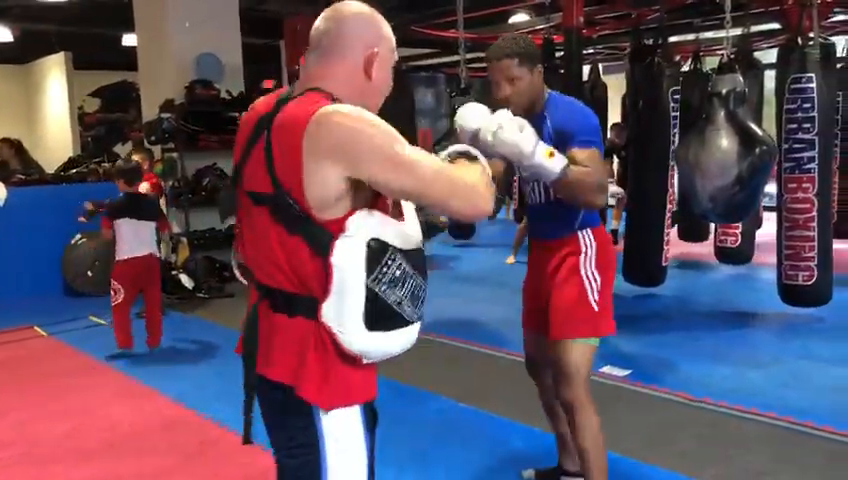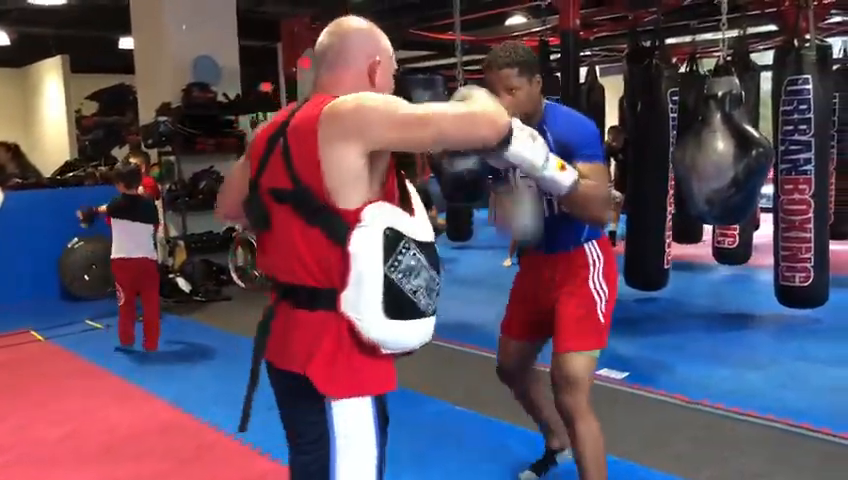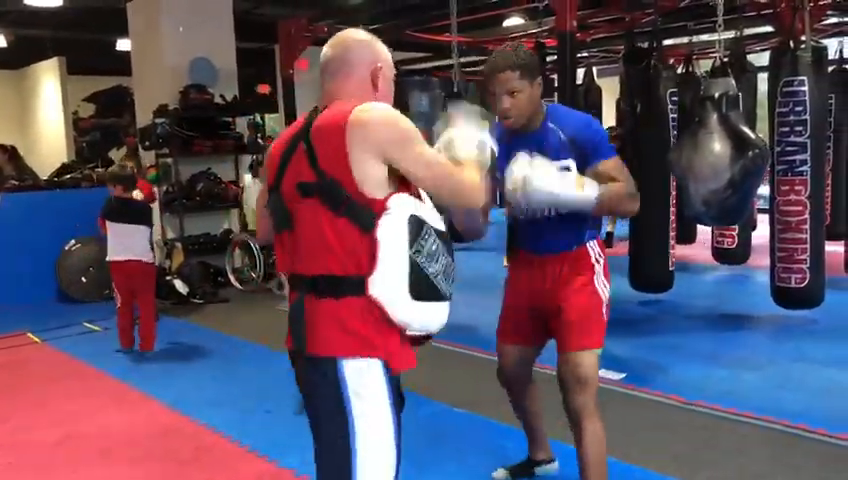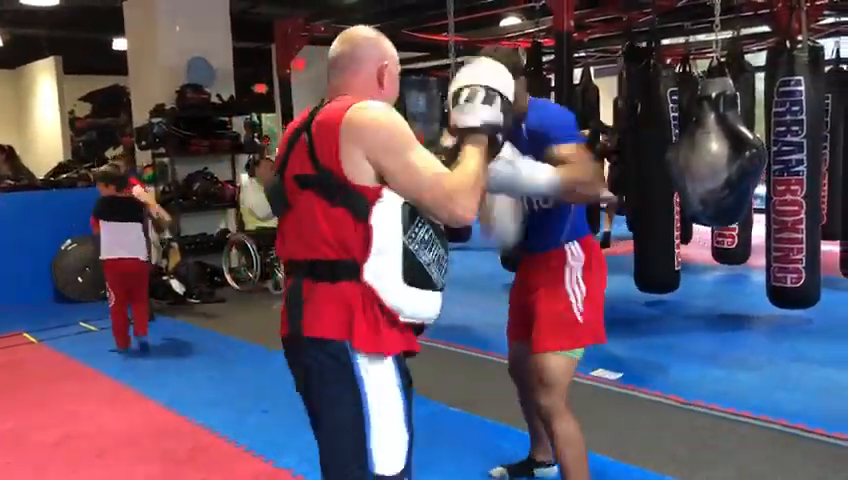
dt=0.2s
person 1, frame 1
left shoulder: (264, 114)
right shoulder: (342, 127)
right elbow: (473, 202)
right wrist: (472, 162)
left hip: (277, 340)
right hip: (316, 354)
person 1, frame 2
left shoulder: (275, 132)
right shoulder: (354, 117)
left elbow: (228, 208)
right elbow: (488, 124)
right wrist: (477, 98)
left hip: (297, 340)
right hip: (335, 351)
person 1, frame 3
left shoulder: (287, 142)
right shoulder: (373, 123)
left elbow: (268, 224)
right elbow: (470, 194)
right wrist: (471, 148)
left hip: (319, 331)
right hip: (356, 341)
person 1, frame 4
left shoulder: (300, 129)
right shoulder: (370, 120)
right elbow: (459, 207)
right wrist: (478, 135)
left hip: (313, 320)
right hip: (353, 326)
person 2, frame 1
left shoulder: (572, 116)
right shoulder: (513, 121)
left elbow: (594, 193)
left wrist: (531, 152)
right wrist: (482, 151)
left hip: (579, 251)
right hip: (544, 250)
left knee: (571, 388)
right knee: (539, 365)
person 2, frame 2
left shoulder: (574, 129)
left elbow: (601, 210)
left hip: (582, 264)
right hip: (537, 263)
left knee: (572, 395)
right knee: (511, 367)
person 2, frame 3
left shoulder: (579, 128)
right shoulder: (492, 142)
left elbow: (629, 199)
right elbow: (472, 223)
left wrist: (568, 191)
left hip: (577, 267)
right hip: (527, 267)
left knee: (579, 398)
right knee: (512, 372)
person 2, frame 4
left shoulder: (550, 120)
left elbow: (589, 186)
left hip: (567, 264)
right hip: (533, 263)
left knee: (549, 396)
right knee: (521, 369)
person 3, frame 1
left shoulder: (116, 205)
right shoulder: (151, 202)
left elbow: (107, 234)
right elbow: (164, 227)
left hip: (127, 261)
right hip: (151, 258)
left knee: (121, 305)
right knee: (153, 303)
left ankle: (124, 345)
right ankle: (154, 342)
person 3, frame 2
left shoulder: (114, 204)
right shoulder: (149, 205)
left hip: (123, 261)
right hip: (148, 260)
left knee: (126, 304)
right knee: (151, 305)
left ankle: (127, 342)
right ankle: (151, 345)
person 3, frame 3
left shoulder: (110, 205)
right shoulder: (145, 208)
left elbow: (103, 230)
left hip: (119, 264)
right hip: (144, 262)
left knee: (124, 307)
right knee: (147, 306)
left ankle: (127, 345)
right ankle: (147, 346)
person 3, frame 4
left shoulder: (102, 204)
right shoulder: (136, 205)
left elbow: (96, 230)
left hip: (113, 261)
right hip: (138, 260)
left knee: (117, 305)
right knee: (139, 301)
left ankle: (122, 344)
right ankle: (141, 335)
